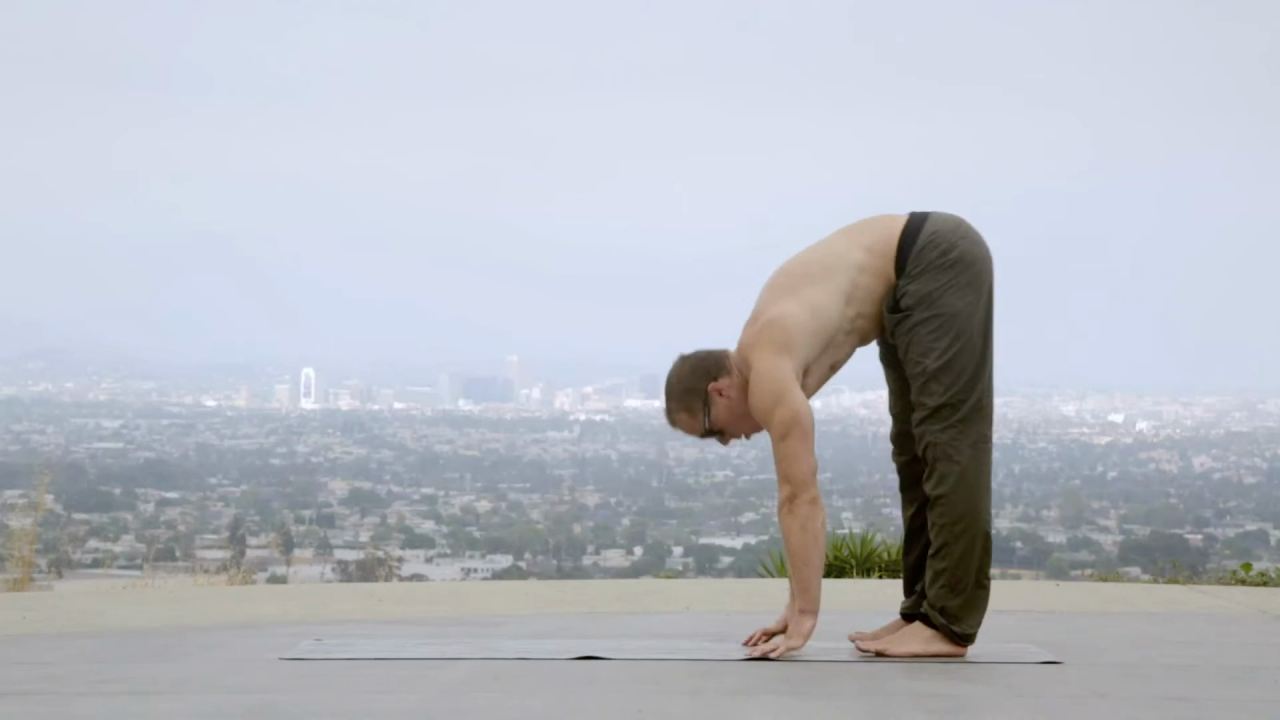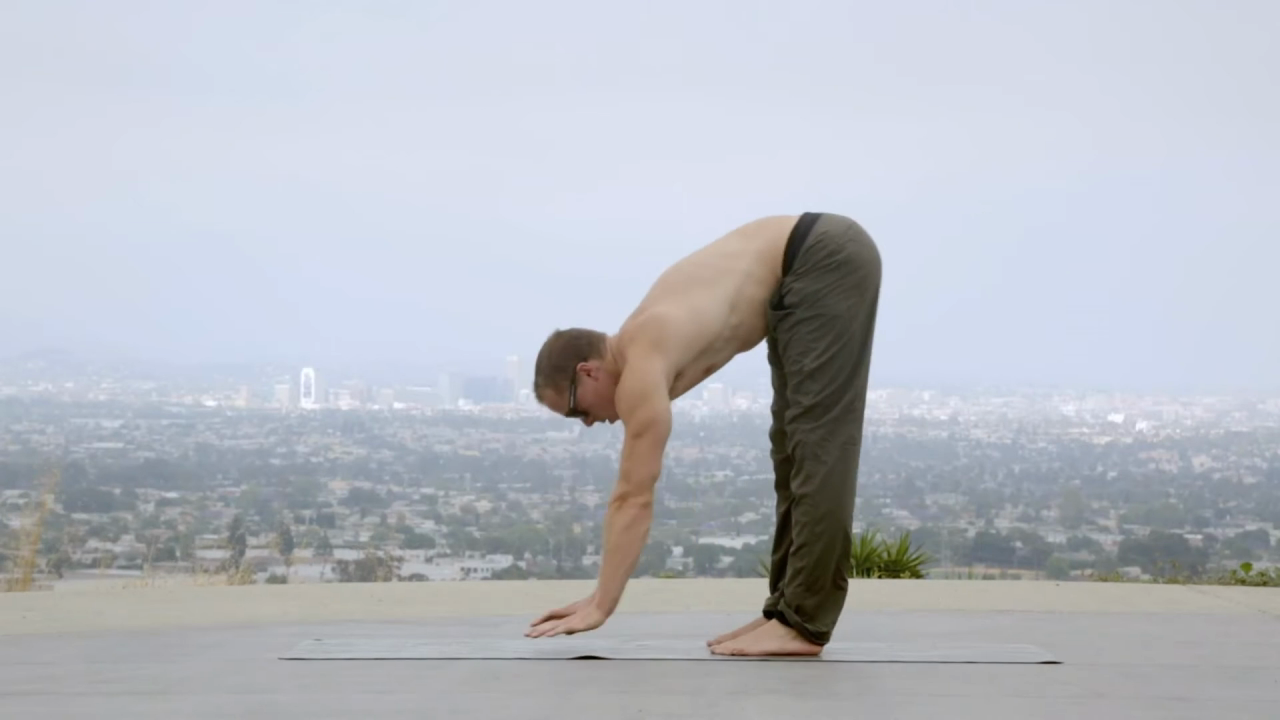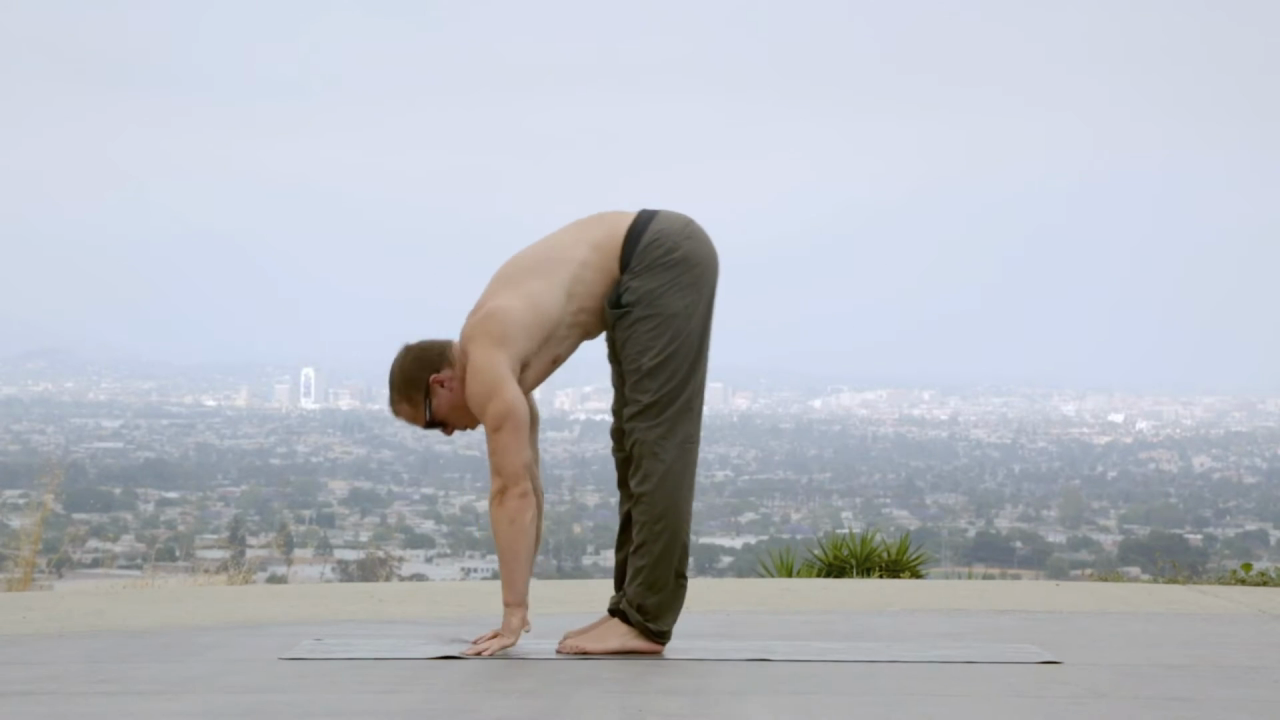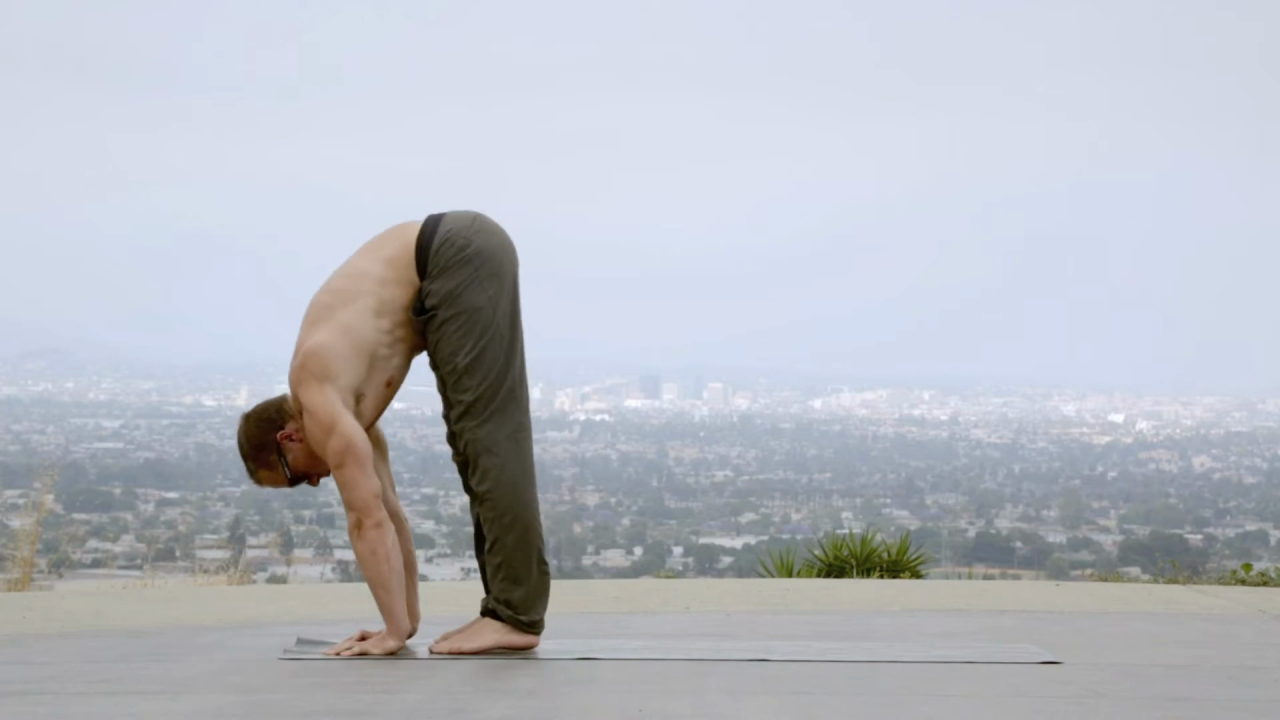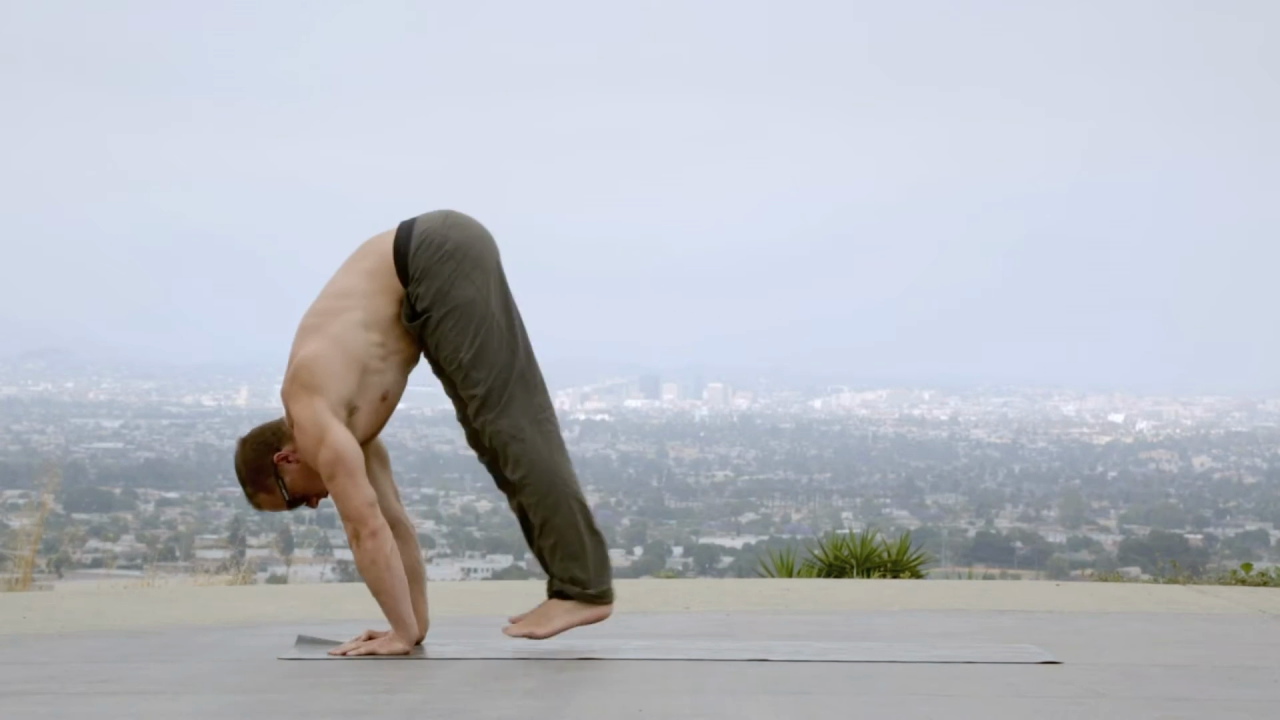
dt=1s
person 1, frame 1
left shoulder: (768, 376)
right shoulder: (761, 365)
left elbow: (799, 497)
right elbow: (797, 494)
left wrist: (804, 611)
right wrist: (798, 607)
left hip: (938, 260)
right hip: (922, 268)
left knee: (948, 440)
right knee: (917, 445)
left ankle: (949, 621)
right ankle: (926, 611)
person 1, frame 2
left shoulder: (638, 368)
right shoulder: (639, 353)
left elbow: (635, 497)
right elbow: (635, 493)
left wrist: (598, 604)
right wrist: (598, 597)
left hip: (826, 260)
right hip: (821, 266)
left knee: (820, 441)
right knee: (795, 443)
left ankle: (801, 621)
right ankle: (791, 610)
person 1, frame 3
left shoulder: (485, 367)
right shoulder: (498, 361)
left elbow: (512, 491)
right elbow: (525, 487)
left wrist: (515, 611)
right wrist: (515, 604)
left hip: (663, 257)
right hip: (663, 259)
left knee: (657, 442)
right knee: (640, 442)
left ankle: (644, 619)
right ankle: (634, 609)
person 1, frame 4
left shoulder: (319, 408)
right shoulder: (349, 403)
left elbow: (370, 521)
right elbow: (387, 515)
left wrist: (394, 629)
right wrist: (407, 619)
left hip: (462, 253)
right hip: (472, 253)
left knee: (487, 440)
right knee: (482, 441)
left ankle: (514, 614)
right ankle: (510, 609)
person 1, frame 5
left shoulder: (312, 417)
right shoulder: (338, 423)
left elbow: (368, 532)
right elbow: (393, 521)
left wrist: (404, 632)
right wrist: (415, 624)
left hip: (442, 250)
right hip: (443, 253)
left knee: (508, 425)
right knee: (505, 425)
left ankle: (584, 586)
right ankle: (584, 584)
